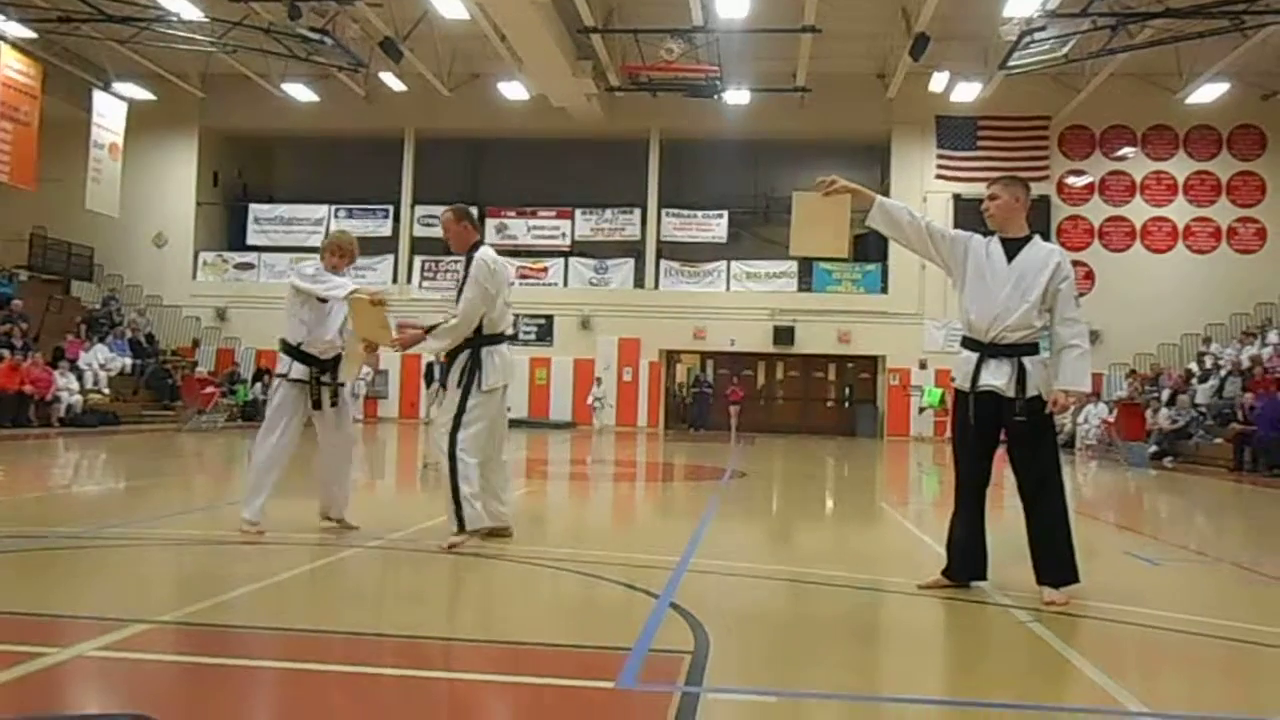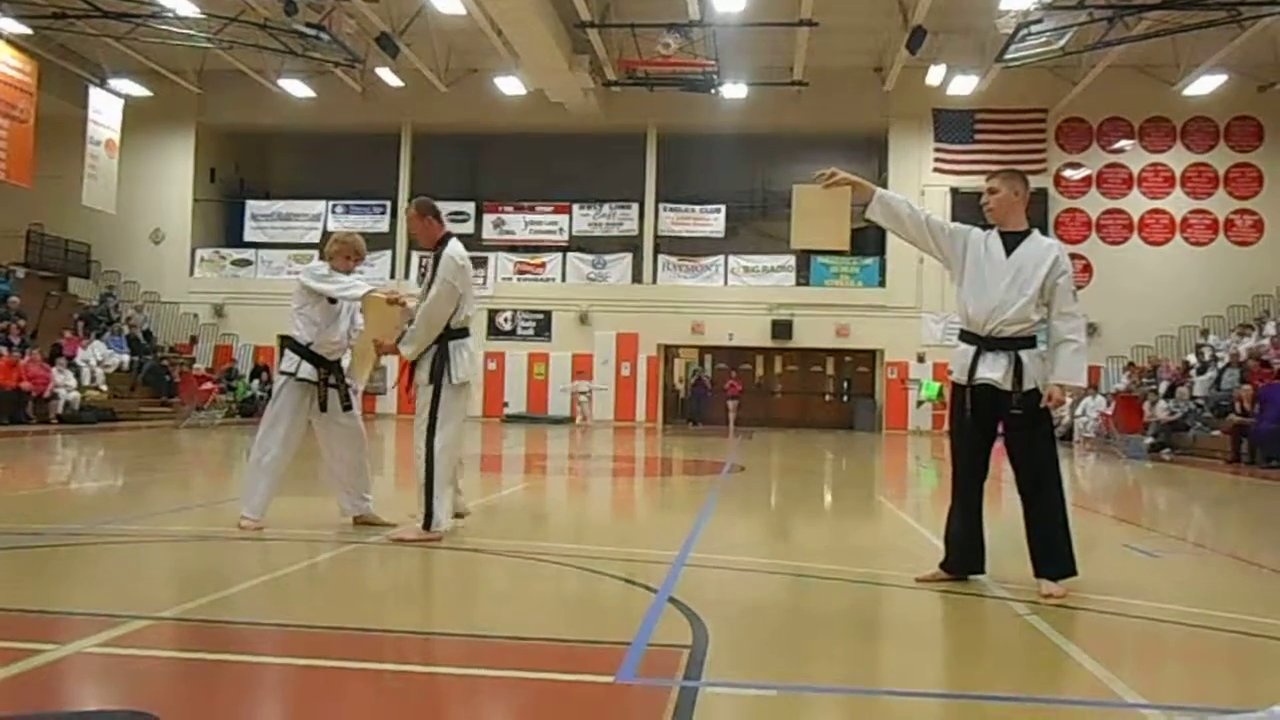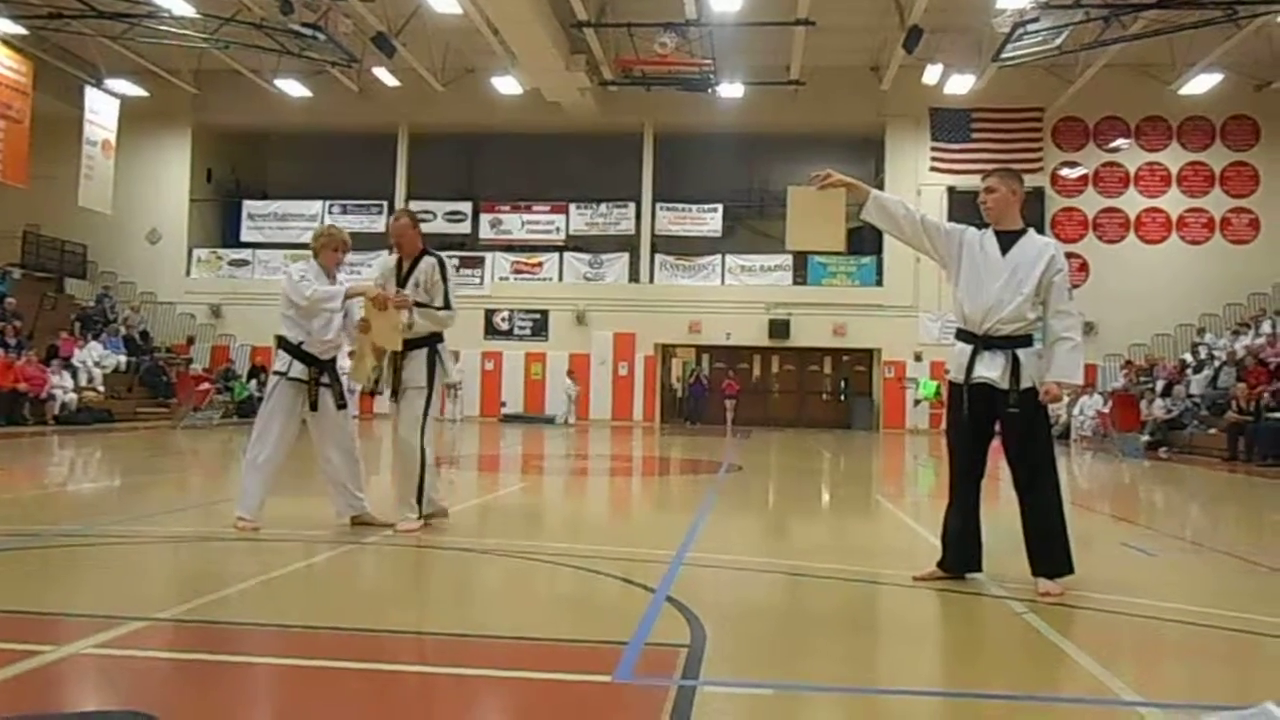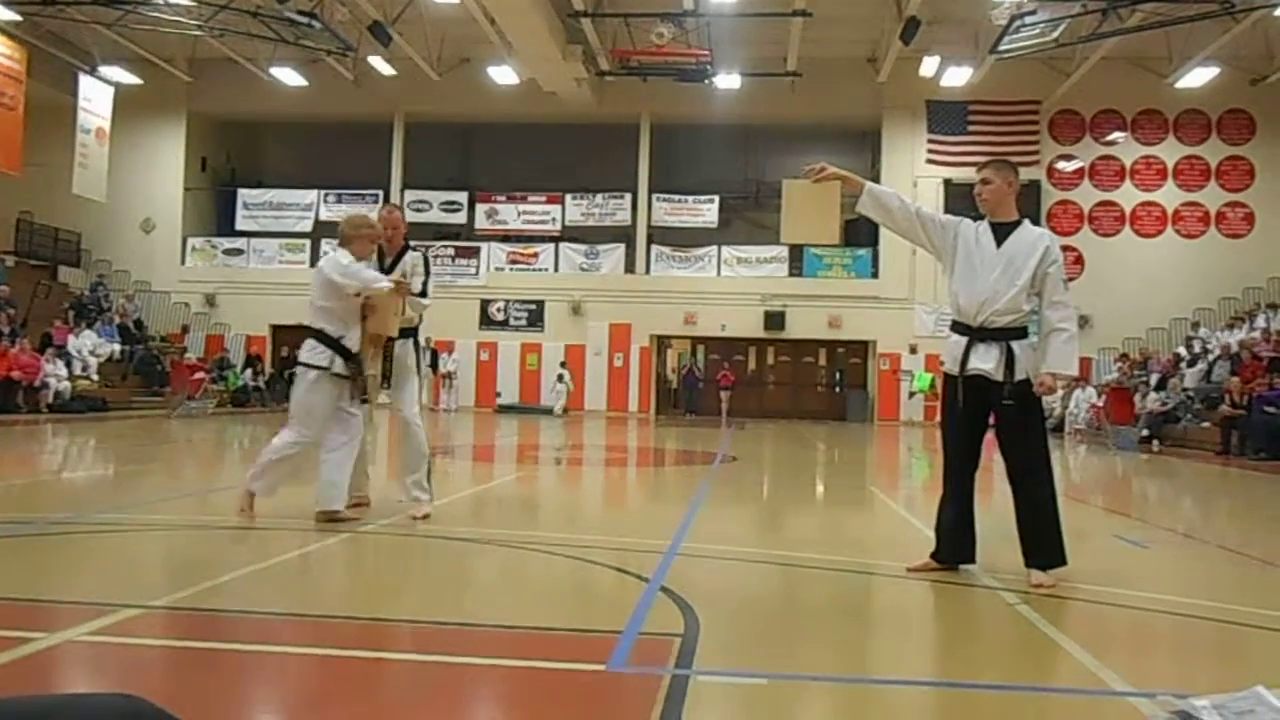
dt=0.7s
person 1, frame 1
left shoulder: (1052, 259)
right shoulder: (968, 249)
left elbow: (1069, 327)
right elbow: (912, 226)
left wrist: (1066, 385)
right wrist: (856, 191)
left hip: (1026, 378)
right hip: (975, 375)
left knee: (1039, 483)
right knee: (969, 480)
left ankle: (1052, 577)
right ankle: (961, 568)
person 1, frame 2
left shoulder: (1050, 253)
right shoulder: (967, 242)
left elbow: (1066, 321)
right elbow: (912, 219)
left wrist: (1060, 380)
right wrist: (857, 185)
left hip: (1023, 371)
right hip: (973, 368)
left knee: (1037, 476)
right knee: (966, 473)
left ankle: (1050, 570)
right ankle: (960, 561)
person 1, frame 3
left shoulder: (1046, 251)
right shoulder: (962, 242)
left elbow: (1062, 319)
right elbow: (908, 219)
left wrist: (1058, 377)
right wrist: (850, 185)
left hip: (1020, 370)
right hip: (970, 367)
left knee: (1034, 474)
right knee: (963, 471)
left ankle: (1047, 569)
right ankle: (957, 560)
person 1, frame 4
left shoulder: (1041, 243)
right shoulder: (958, 234)
left elbow: (1057, 310)
right elbow: (902, 212)
left wrist: (1052, 369)
right wrist: (845, 178)
left hip: (1014, 361)
right hip: (964, 358)
left knee: (1028, 466)
right knee: (958, 463)
left ankle: (1040, 560)
right ankle: (950, 551)
person 2, frame 1
left shoulder: (479, 262)
right shoulder: (485, 260)
left elbow: (465, 321)
left wrist: (422, 338)
right wrist: (427, 329)
left hip: (479, 362)
right hip: (488, 360)
left knee: (454, 439)
right knee: (489, 445)
left ankle: (469, 520)
right ankle: (498, 519)
person 2, frame 2
left shoulder: (449, 257)
right shoulder: (448, 253)
left elbow: (434, 315)
left wrist: (399, 346)
left hip: (444, 356)
right hip: (448, 354)
left knee: (432, 439)
right knee: (443, 437)
left ankle: (432, 524)
right ankle: (449, 503)
person 2, frame 3
left shoulder: (436, 265)
right shoulder: (387, 267)
left elbow: (446, 315)
right elbow: (377, 305)
left wrist: (411, 307)
right wrist: (377, 311)
left hip: (424, 358)
right hip: (397, 359)
left knee: (413, 437)
right knee: (405, 438)
left ankle: (415, 510)
right ankle: (429, 503)
person 2, frame 4
left shoulder: (417, 259)
left elbow: (421, 302)
left wrist: (400, 298)
left hip: (402, 348)
left knee: (409, 419)
left ankle: (420, 496)
right ankle: (358, 492)
person 3, frame 1
left shoulder: (346, 292)
right shoulder: (304, 273)
left elbow: (351, 332)
right elbow: (327, 285)
left wrist: (367, 344)
right wrist: (363, 293)
left hip: (328, 373)
right hip: (296, 369)
left knee: (340, 440)
right knee: (275, 442)
left ankle: (332, 507)
right ankle: (251, 514)
person 3, frame 2
left shoulder: (351, 295)
right shoulder: (312, 274)
left elbow: (356, 334)
right elbow: (340, 284)
right wrist: (380, 294)
left hip: (331, 373)
right hip: (300, 369)
left knee: (351, 442)
right knee: (276, 441)
left ankle: (360, 510)
right ankle: (251, 511)
person 3, frame 3
left shoulder: (341, 288)
right shoulder: (298, 273)
left elbow: (351, 327)
right elbow: (312, 296)
left wrist: (367, 328)
right wrist: (359, 290)
left hip: (324, 373)
right hip: (293, 368)
left knee: (341, 443)
right knee: (270, 442)
left ankle: (357, 510)
right ankle: (247, 512)
person 3, frame 4
left shoulder: (344, 266)
right shoulder: (337, 262)
right elbow: (366, 281)
right wrist: (393, 284)
left hip: (337, 362)
right hip: (323, 361)
left knee: (346, 431)
right knee: (301, 432)
left ankle: (330, 504)
right ankle: (253, 486)
